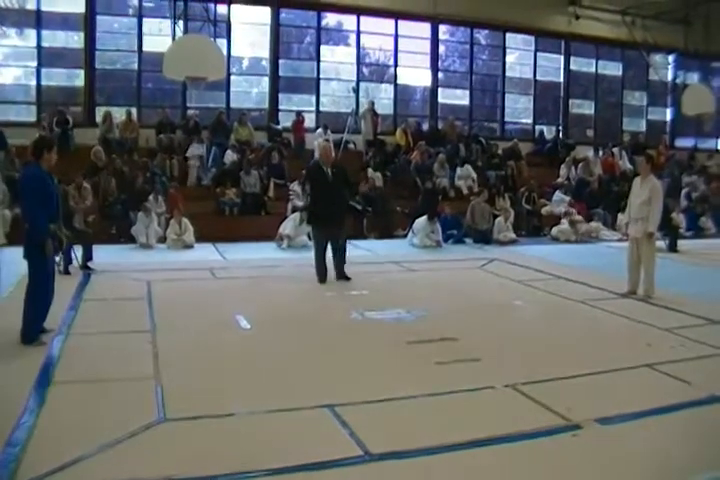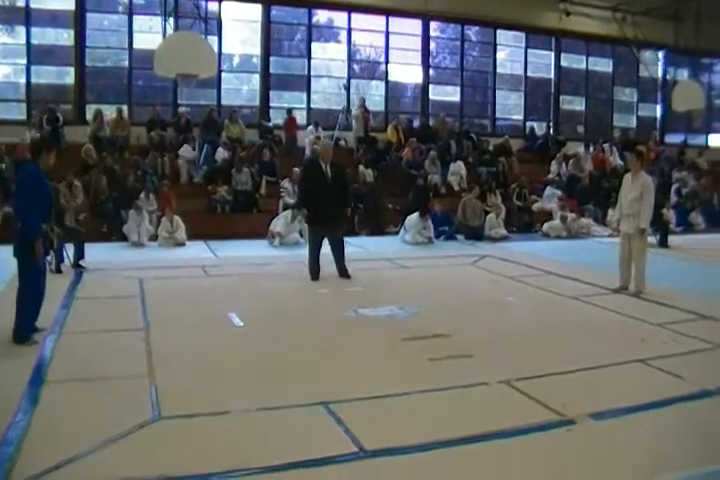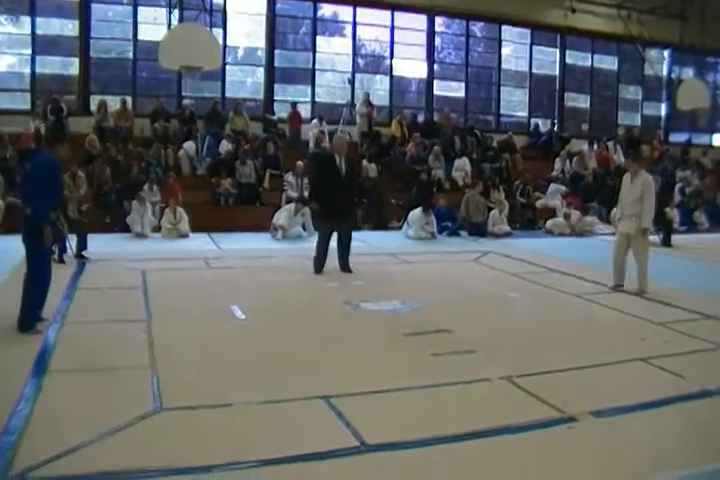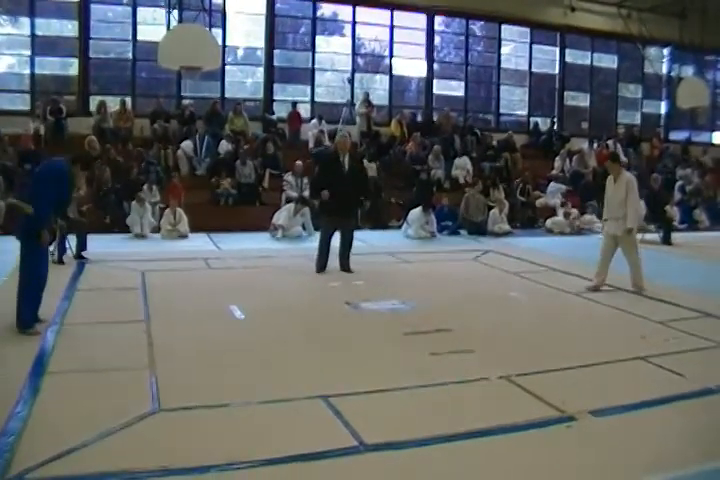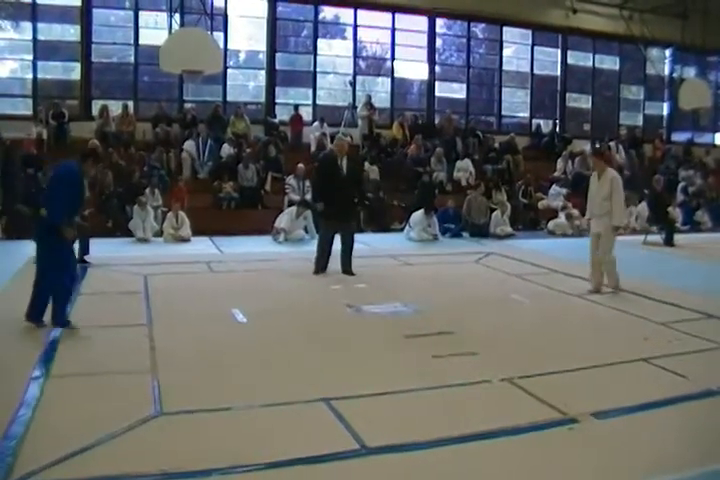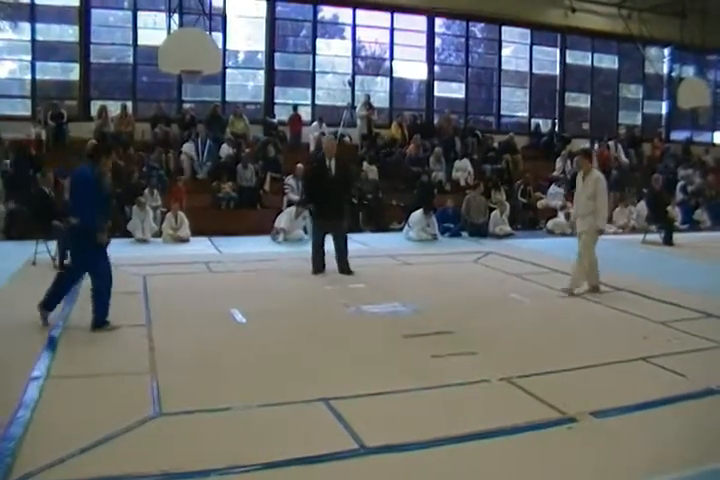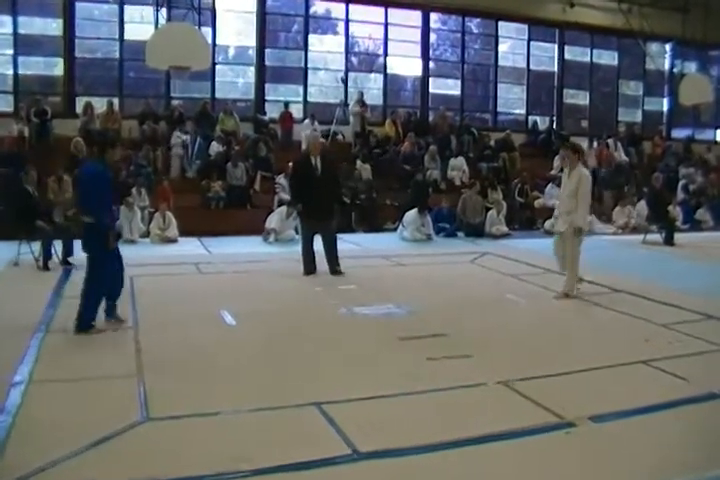
dt=0.3s
person 1, frame 1
left shoulder: (41, 174)
right shoulder: (34, 176)
right elbow: (34, 212)
left wrist: (54, 230)
right wrist: (46, 239)
left hip: (44, 235)
right hip: (39, 238)
left knee: (44, 284)
right knee: (40, 286)
left ankle: (35, 325)
right ankle: (30, 333)
person 1, frame 2
left shoulder: (34, 173)
right shoulder: (31, 175)
right elbow: (27, 211)
left wrist: (40, 236)
right wrist: (36, 239)
left hip: (34, 235)
right hip: (30, 238)
left knee: (35, 284)
right knee: (31, 286)
left ankle: (27, 325)
right ankle: (21, 333)
person 1, frame 3
left shoulder: (41, 160)
right shoulder: (46, 163)
right elbow: (37, 197)
left wrist: (47, 222)
right wrist: (45, 225)
left hip: (37, 222)
right hip: (39, 225)
left knee: (39, 272)
right knee: (39, 274)
left ankle: (32, 314)
right ankle: (27, 322)
person 1, frame 4
left shoulder: (54, 168)
right shoulder: (60, 172)
right elbow: (43, 200)
left wrist: (46, 225)
right wrist: (44, 228)
left hip: (32, 223)
right hip: (35, 226)
left knee: (34, 272)
right knee: (34, 273)
left ankle: (29, 316)
right ankle: (25, 321)
person 1, frame 5
left shoulder: (67, 169)
right shoulder: (72, 173)
right elbow: (58, 201)
left wrist: (67, 225)
right wrist: (64, 226)
left hip: (48, 225)
right hip: (54, 228)
left knee: (47, 272)
right knee: (65, 273)
left ankle: (34, 315)
right ankle: (59, 318)
person 1, frame 6
left shoulder: (84, 173)
right shoulder: (90, 176)
right elbow: (87, 208)
right wrist: (100, 232)
left hip: (79, 230)
right hip: (88, 233)
left knee: (74, 271)
right knee: (102, 275)
left ankle: (47, 305)
right ankle: (100, 321)
person 1, frame 7
left shoulder: (89, 168)
right shoulder: (99, 171)
right elbow: (101, 205)
right wrist: (109, 231)
left hip: (93, 226)
right hip: (97, 229)
left knee: (114, 267)
right knee: (98, 276)
left ankle: (111, 312)
right ankle: (83, 323)
person 2, frame 1
left shoulder: (655, 184)
right shoulder: (636, 181)
left elbow: (656, 208)
left wrist: (651, 229)
right wrist: (627, 223)
left hip: (646, 227)
right hip: (634, 225)
left knee: (647, 261)
right knee: (632, 260)
left ankle: (648, 291)
right ankle: (632, 287)
person 2, frame 2
left shoulder: (646, 180)
right shoulder: (626, 177)
left elbow: (648, 205)
left wrist: (643, 225)
right wrist: (618, 219)
left hip: (637, 223)
right hip: (625, 221)
left knee: (638, 257)
right knee: (624, 256)
left ankle: (639, 286)
right ankle: (624, 283)
person 2, frame 3
left shoulder: (646, 180)
right shoulder: (626, 177)
left elbow: (649, 204)
left wrist: (645, 225)
right wrist: (618, 217)
left hip: (638, 223)
right hip: (625, 221)
left knee: (640, 257)
right knee: (618, 253)
left ankle: (642, 286)
right ankle: (618, 281)
person 2, frame 4
left shoulder: (629, 179)
right shoulder: (609, 179)
left elbow: (633, 203)
left wrist: (630, 225)
right wrist: (605, 219)
left hip: (625, 224)
right hip: (611, 223)
left knee: (632, 256)
right knee: (604, 254)
left ankle: (638, 284)
right ankle: (598, 282)
person 2, frame 5
left shoulder: (613, 177)
right shoulder: (594, 176)
left elbow: (618, 201)
left wrist: (617, 222)
right wrist: (589, 216)
left hip: (608, 221)
right hip: (596, 220)
left knee: (604, 254)
right knee: (594, 255)
left ankle: (614, 281)
right ankle: (596, 284)
person 2, frame 6
left shoulder: (598, 178)
right shoulder: (580, 176)
left elbow: (602, 203)
left wrist: (600, 225)
right wrist: (574, 217)
left hip: (591, 222)
right hip: (581, 221)
left knee: (583, 254)
right knee: (589, 254)
left ankle: (572, 287)
right ankle: (594, 284)
person 2, frame 7
left shoulder: (583, 175)
right shoulder: (566, 171)
left elbow: (584, 201)
left wrist: (579, 224)
right wrist: (557, 215)
left hip: (574, 221)
right hip: (562, 219)
left knee: (571, 256)
right knee: (559, 252)
left ankle: (569, 289)
right ankle: (573, 278)
person 3, frame 1
left shoulder: (339, 170)
right shoulder: (312, 170)
left elbow: (347, 185)
right elbow: (307, 186)
right wrist: (308, 189)
left hip: (336, 213)
right hip: (319, 214)
left knee: (339, 245)
right knee: (320, 247)
left ankle: (340, 272)
right ankle: (321, 274)
person 3, frame 2
left shoulder: (338, 168)
right shoulder: (310, 168)
left elbow: (344, 188)
right elbow: (303, 188)
left wrist: (346, 206)
right wrist: (304, 206)
left hip: (334, 212)
right hip: (316, 213)
left knee: (338, 243)
right knee: (314, 245)
left ankle: (342, 270)
right ankle: (314, 272)
person 3, frame 3
left shoulder: (350, 163)
right shoulder: (324, 160)
left elbow: (354, 183)
right elbow: (315, 181)
left wrist: (353, 201)
right wrist: (315, 199)
left hip: (346, 206)
right hip: (327, 205)
left knee: (345, 238)
right knee: (323, 238)
left ankle: (344, 264)
right ankle: (318, 265)
person 3, frame 4
left shoulder: (356, 161)
right shoulder: (328, 159)
left elbow: (363, 180)
right elbow: (319, 177)
left wrist: (363, 196)
right wrist: (321, 191)
left hip: (349, 204)
right hip: (331, 202)
left knee: (347, 237)
right knee: (325, 236)
left ankle: (345, 264)
right ankle: (321, 264)
person 3, frame 5
left shoulder: (354, 164)
right shoulder: (326, 162)
left elbow: (359, 183)
right elbow: (318, 183)
left wrist: (357, 198)
right wrist: (319, 200)
left hip: (348, 206)
right hip: (329, 206)
left knee: (348, 240)
right knee: (325, 239)
left ankle: (346, 267)
right ankle: (320, 266)
person 3, frame 6
left shoulder: (342, 164)
right shoulder: (315, 164)
left elbow: (348, 183)
right elbow: (308, 184)
left wrist: (346, 199)
right wrist: (309, 202)
left hip: (337, 207)
right hip: (319, 206)
left knee: (341, 238)
right knee: (317, 239)
left ankle: (344, 266)
right ankle: (318, 266)
person 3, frame 7
left shoulder: (328, 162)
right shoulder: (300, 163)
left elbow: (336, 182)
right elbow: (294, 184)
left wrist: (336, 200)
right wrist: (297, 201)
left hip: (326, 206)
right hip: (307, 206)
left knee: (330, 238)
right knee: (307, 239)
left ankle: (334, 266)
right ankle: (309, 267)
